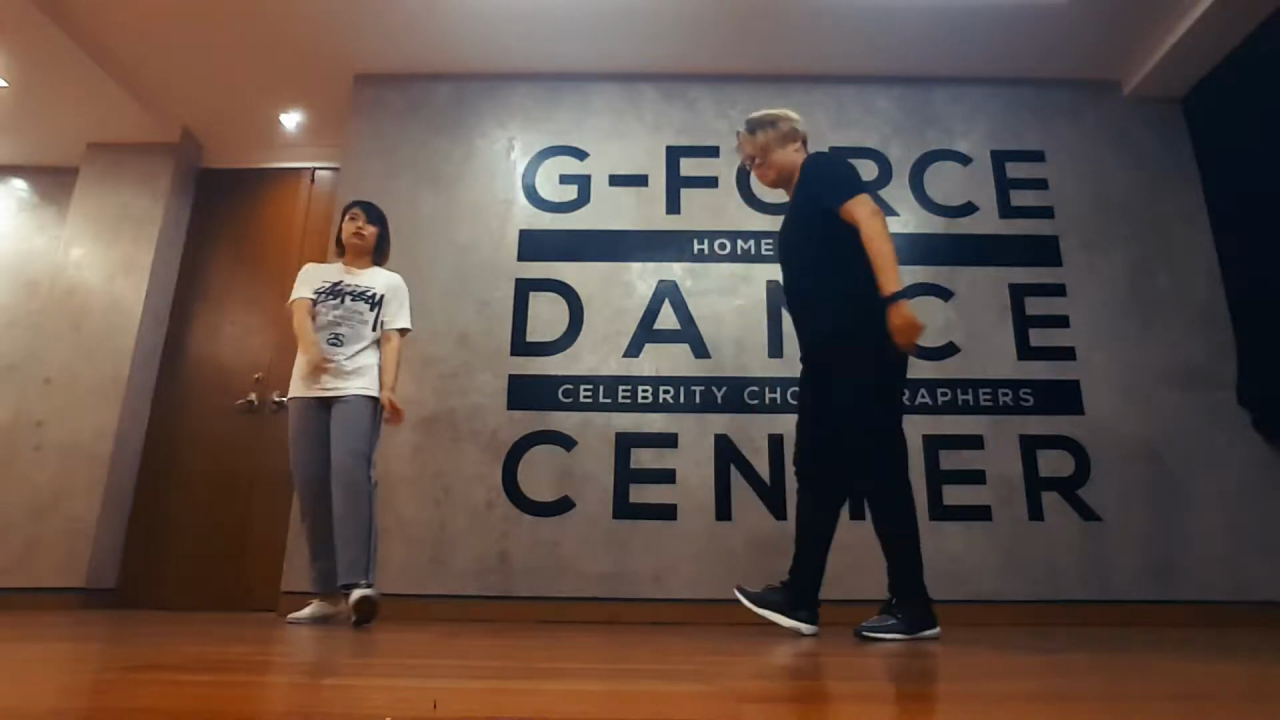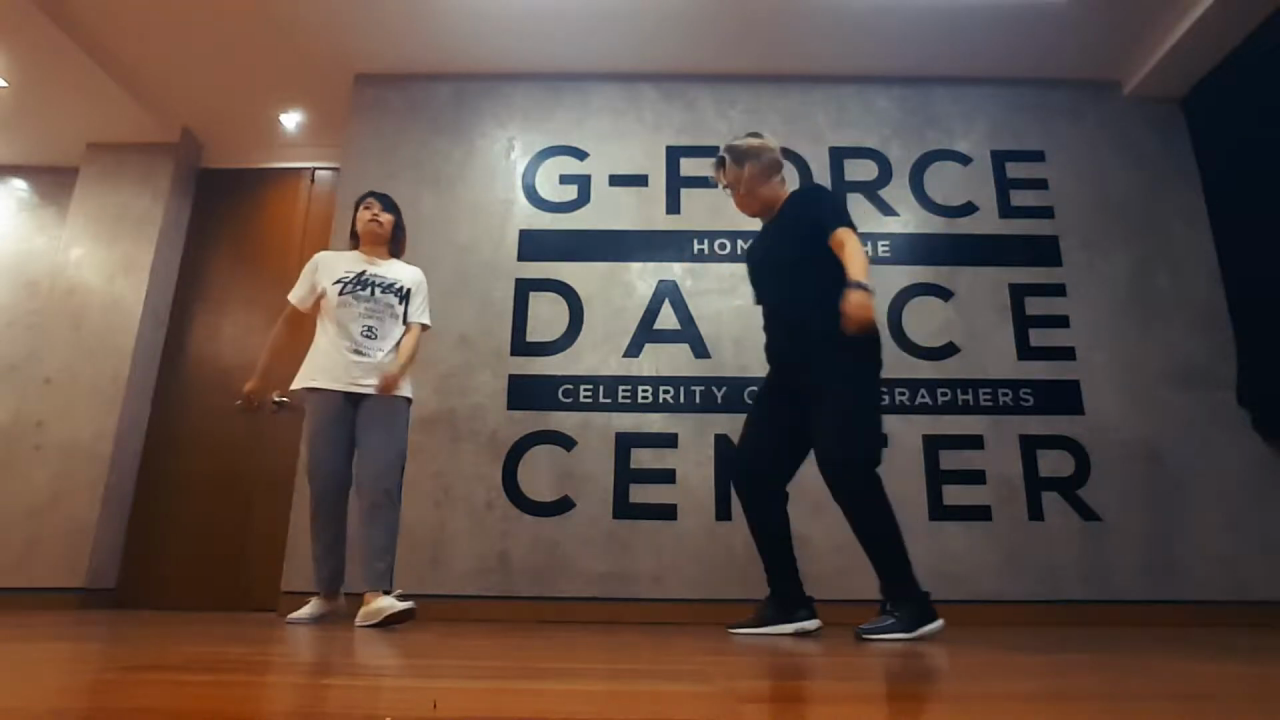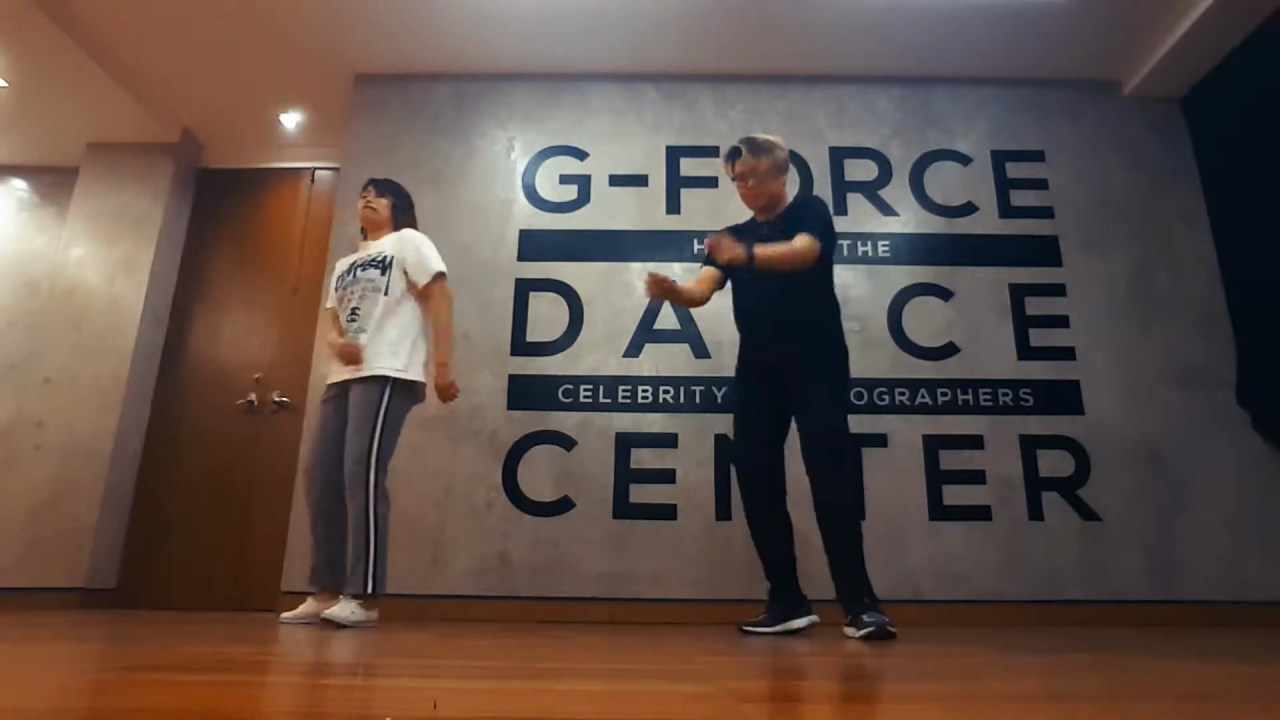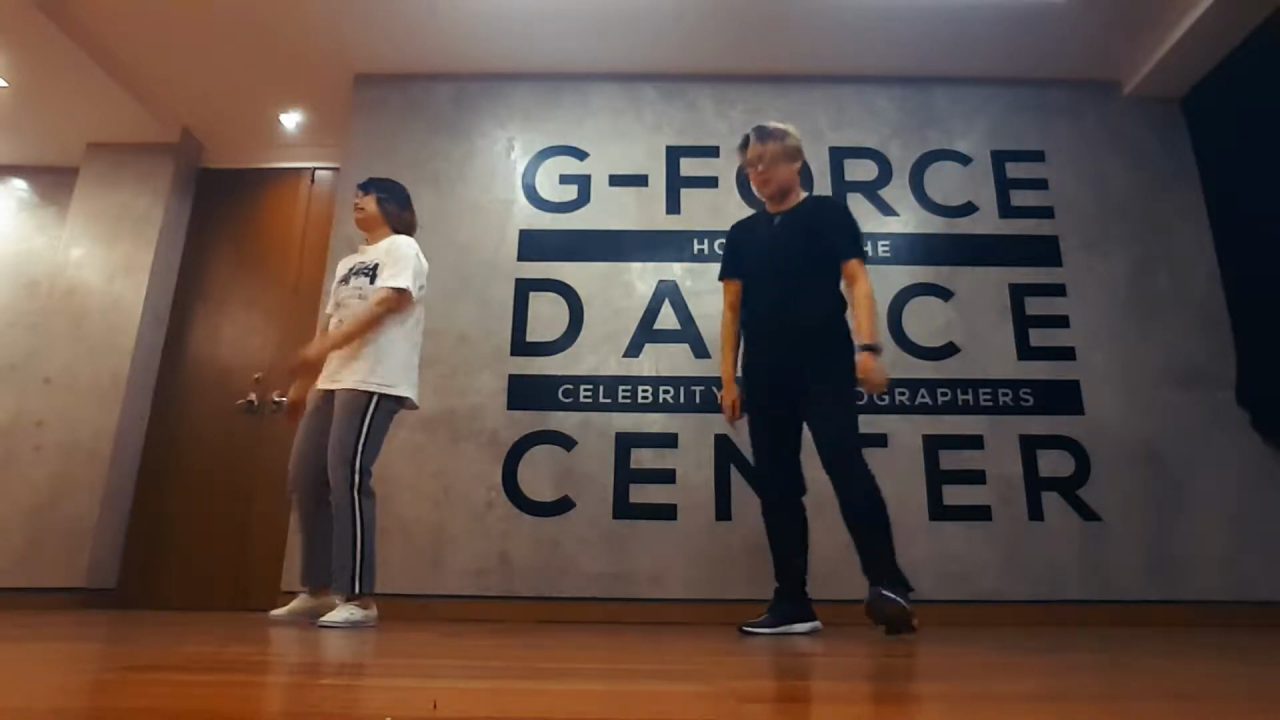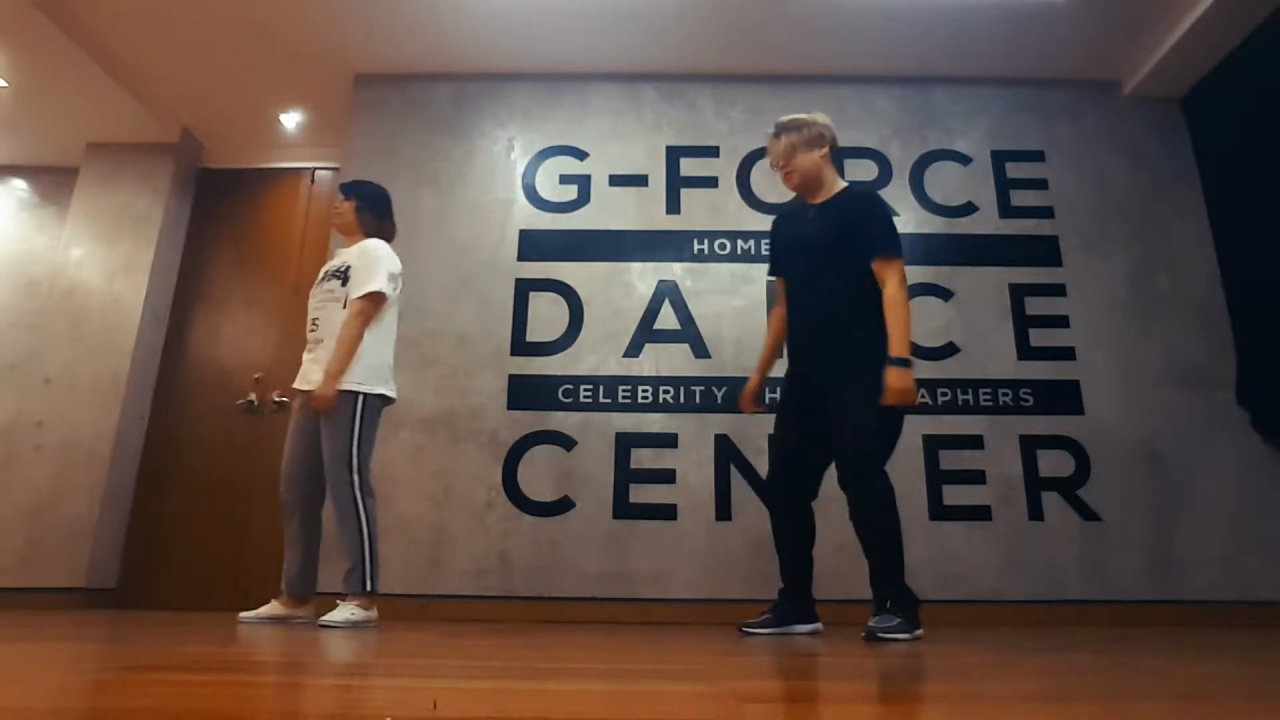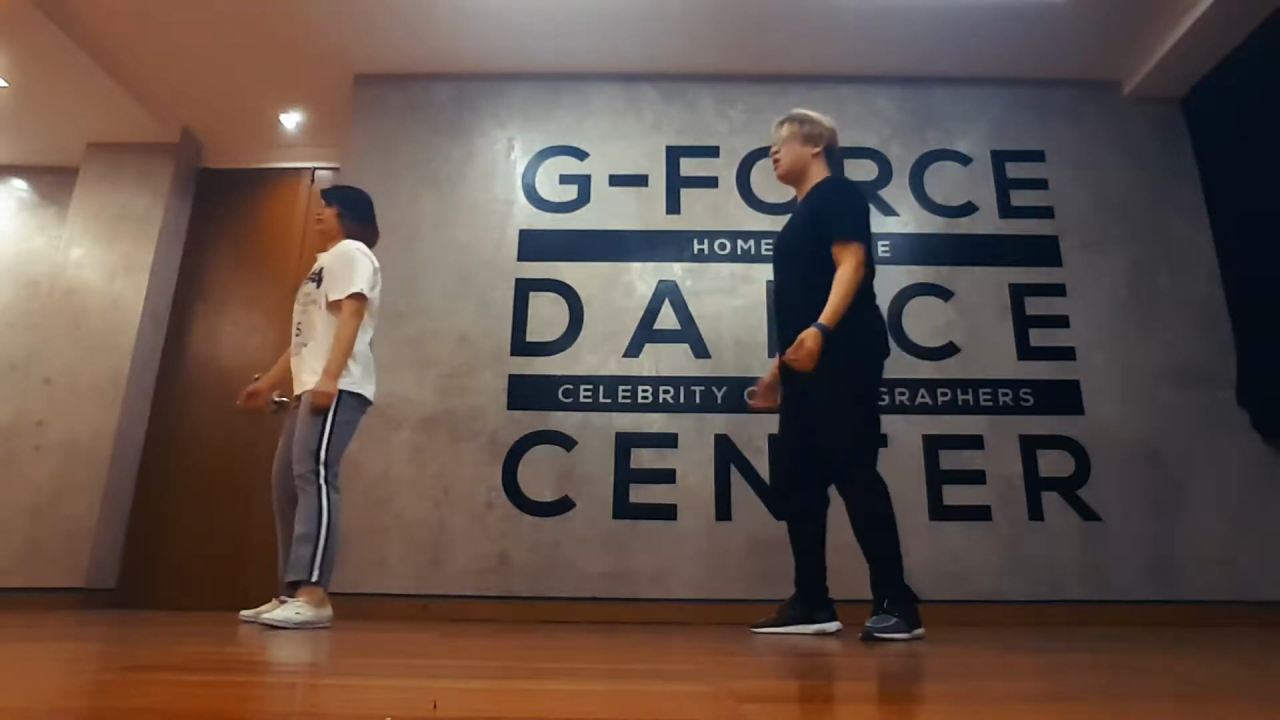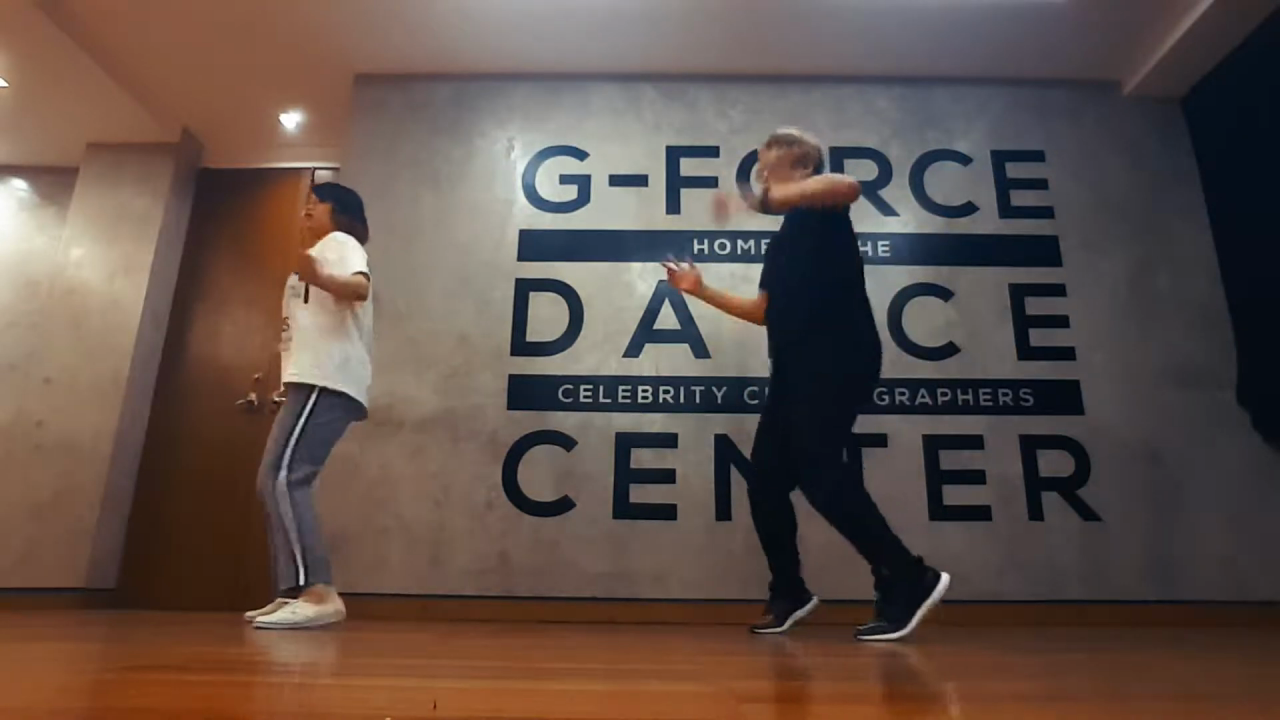
dt=0.4s
person 1, frame 1
left shoulder: (823, 170)
right shoulder: (798, 213)
left elbow: (869, 221)
left wrist: (894, 297)
left hip: (860, 341)
right hip: (825, 351)
left knee: (874, 462)
right knee: (818, 468)
left ankle: (912, 605)
right ankle: (800, 597)
person 1, frame 2
left shoulder: (812, 204)
right shoulder: (758, 249)
left elbow: (847, 246)
left wrist: (859, 287)
right wrist: (771, 384)
left hip: (842, 361)
right hip: (788, 373)
left knee: (846, 472)
right knee: (751, 471)
left ankle: (906, 601)
right ankle: (787, 600)
person 1, frame 3
left shoulder: (810, 211)
right shoulder: (731, 236)
left elbow: (803, 250)
right elbow: (701, 290)
left wrist: (746, 255)
right wrist: (671, 290)
left hip: (818, 359)
right hip: (757, 367)
left knee: (830, 467)
right knee: (755, 476)
left ankle: (858, 600)
right ankle: (787, 601)
person 1, frame 4
left shoulder: (827, 213)
right shoulder: (743, 233)
left elbow: (855, 281)
right elbow: (733, 307)
left wrist: (867, 347)
right wrist: (728, 377)
left hip: (825, 362)
right hip: (765, 372)
left knee: (842, 460)
right knee: (776, 483)
left ankle: (888, 584)
right ankle: (793, 603)
person 1, frame 5
left shoulder: (862, 205)
right shoulder: (785, 223)
left elbow: (892, 280)
left wrist: (899, 359)
right wrist: (760, 372)
left hip: (858, 369)
right hip: (804, 372)
left knee: (861, 475)
right knee: (785, 484)
left ankle: (896, 604)
right ankle: (796, 603)
person 1, frame 6
left shoulder: (837, 194)
right shoulder: (799, 217)
left elbow: (850, 266)
left wrist: (821, 328)
right wrist: (778, 369)
left hip: (846, 356)
right hip: (807, 364)
left knee: (852, 471)
right knee: (796, 478)
left ankle: (895, 602)
right ankle: (812, 603)
person 1, frame 7
left shoulder: (820, 213)
right shoulder: (785, 238)
left elbow: (847, 187)
right elbow: (762, 311)
left wrist: (775, 195)
right wrist: (698, 289)
left hip: (836, 359)
right hip: (795, 370)
left knee: (818, 467)
right knee: (765, 479)
left ankle: (909, 577)
right ankle: (789, 595)
person 2, frame 1
left shoulder: (390, 283)
right shoulder: (313, 273)
left elbow: (391, 339)
right elbow: (298, 316)
left wrist: (388, 388)
right wrist: (311, 351)
left hip: (360, 391)
right hip: (309, 390)
left knee: (352, 477)
right knee: (312, 491)
left ankle: (357, 587)
right ankle: (328, 594)
person 2, frame 2
left shoulder: (410, 277)
right shoulder: (324, 263)
left elbow: (413, 333)
right elbow: (290, 318)
left wrist: (398, 367)
right wrist: (259, 373)
left hip: (384, 390)
right hip: (326, 384)
left knee: (380, 485)
right knee: (325, 486)
left ankle: (377, 593)
right ankle: (327, 592)
person 2, frame 3
left shoulder: (409, 241)
right shoulder: (344, 265)
left elbow: (438, 298)
right elbow: (330, 320)
left wrist: (443, 364)
right wrist: (336, 342)
left hip: (389, 371)
right hip: (345, 374)
left knee: (362, 472)
right knee: (322, 478)
left ankle: (363, 598)
right ankle: (327, 591)
person 2, frame 4
left shoulder: (401, 247)
right shoulder: (347, 264)
left elbow: (384, 307)
left wrist: (322, 345)
right wrist: (303, 382)
left hip: (375, 381)
right hip: (334, 380)
left knee: (347, 478)
right knee: (305, 478)
left ankle: (360, 598)
right ankle: (319, 589)
person 2, frame 5
left shoulder: (374, 252)
right shoulder: (334, 264)
left elbow: (361, 315)
left wrist: (332, 377)
right wrist: (306, 382)
left hip: (354, 385)
right hip: (316, 385)
left knee: (346, 477)
right knee: (297, 483)
left ankle: (360, 598)
right ankle: (295, 597)
person 2, frame 6
left shoulder: (352, 253)
right shoulder: (327, 262)
left elbow: (352, 313)
left wrist: (330, 377)
right wrist: (268, 382)
left hip: (339, 385)
right hip: (312, 385)
left knee: (314, 470)
right knee: (286, 479)
left ankle: (313, 596)
right ankle: (291, 594)
person 2, frame 7
left shoulder: (339, 244)
right shoulder: (321, 253)
left elbow: (359, 287)
left wrist: (317, 275)
left hip: (326, 381)
right hip: (316, 382)
left knee: (282, 477)
right knee: (278, 479)
left ankle: (320, 595)
right ankle: (296, 592)
